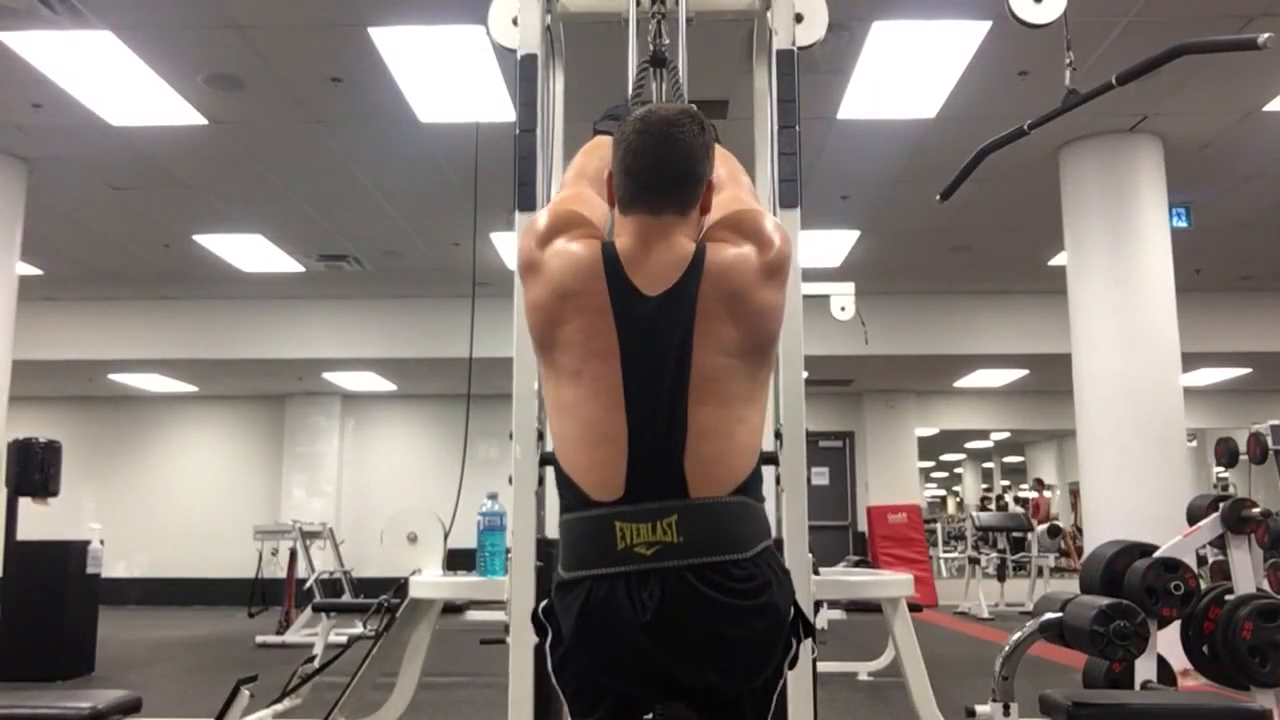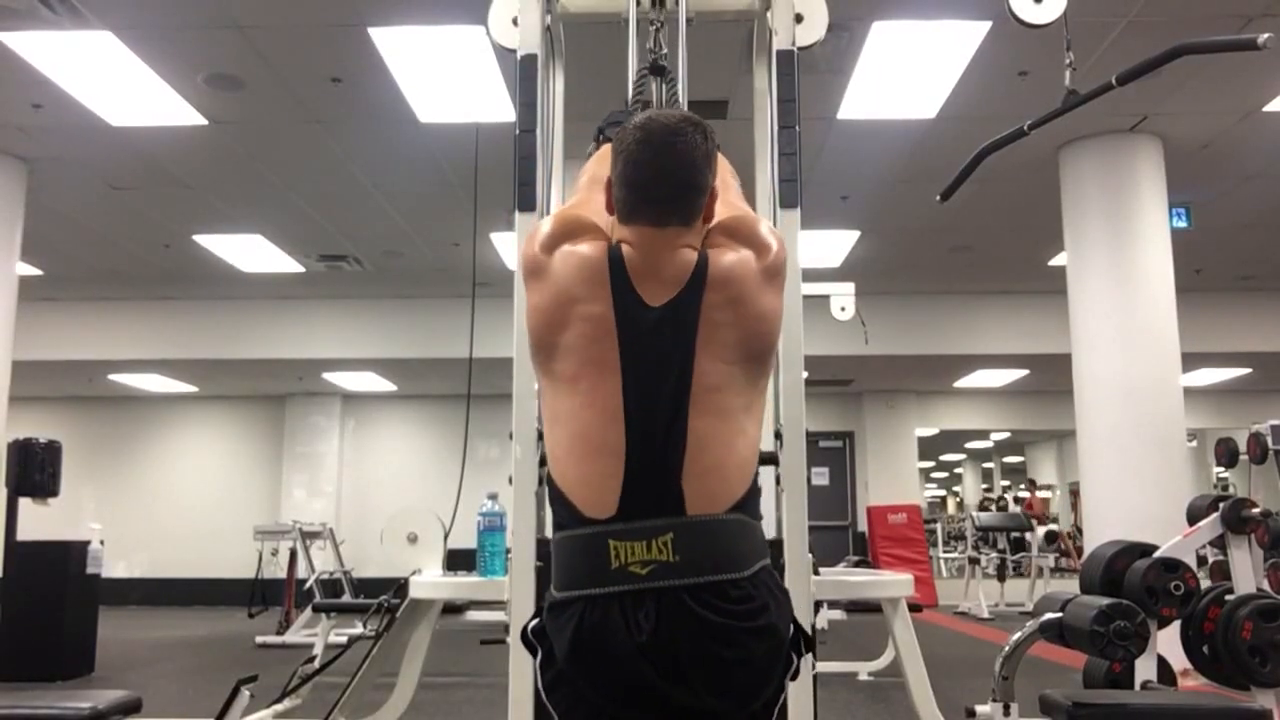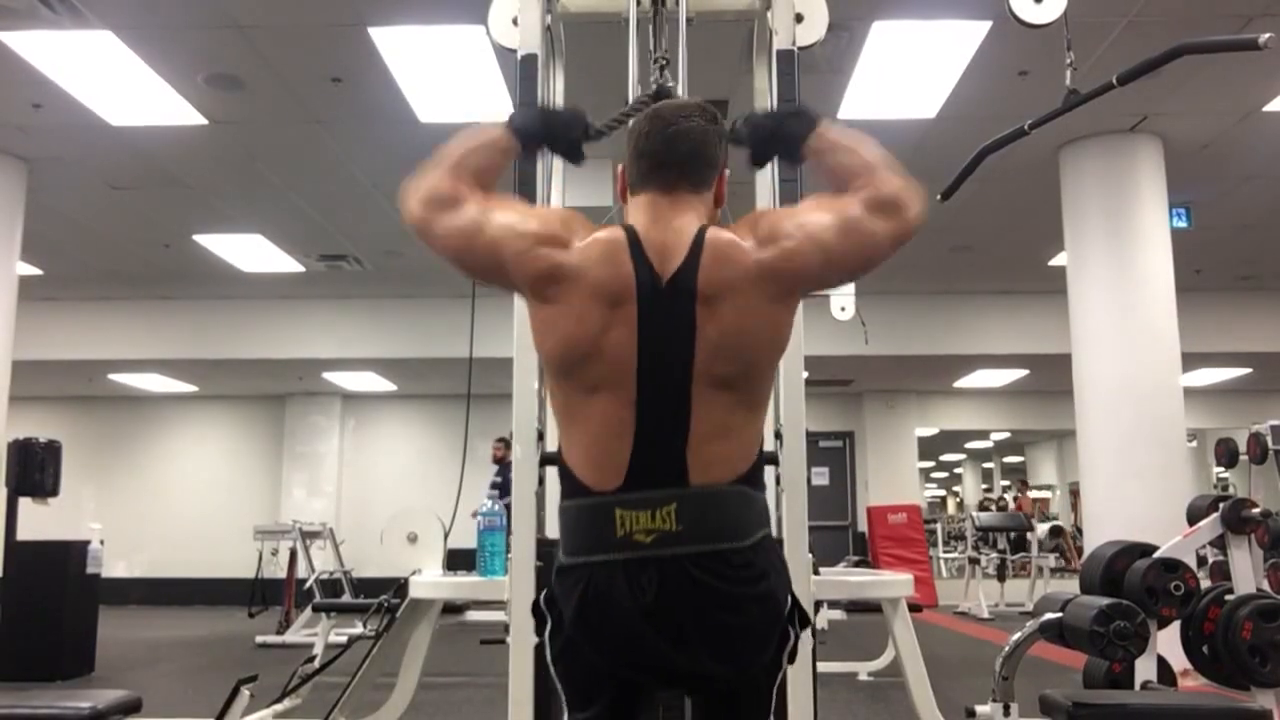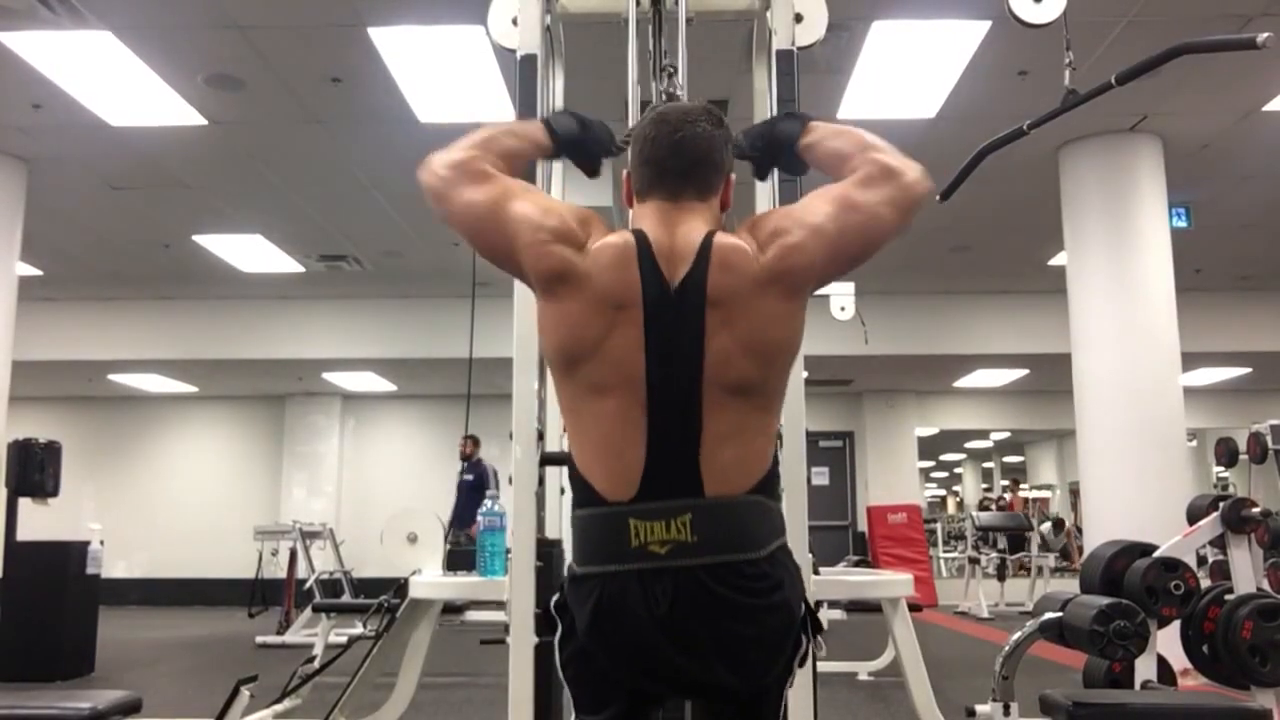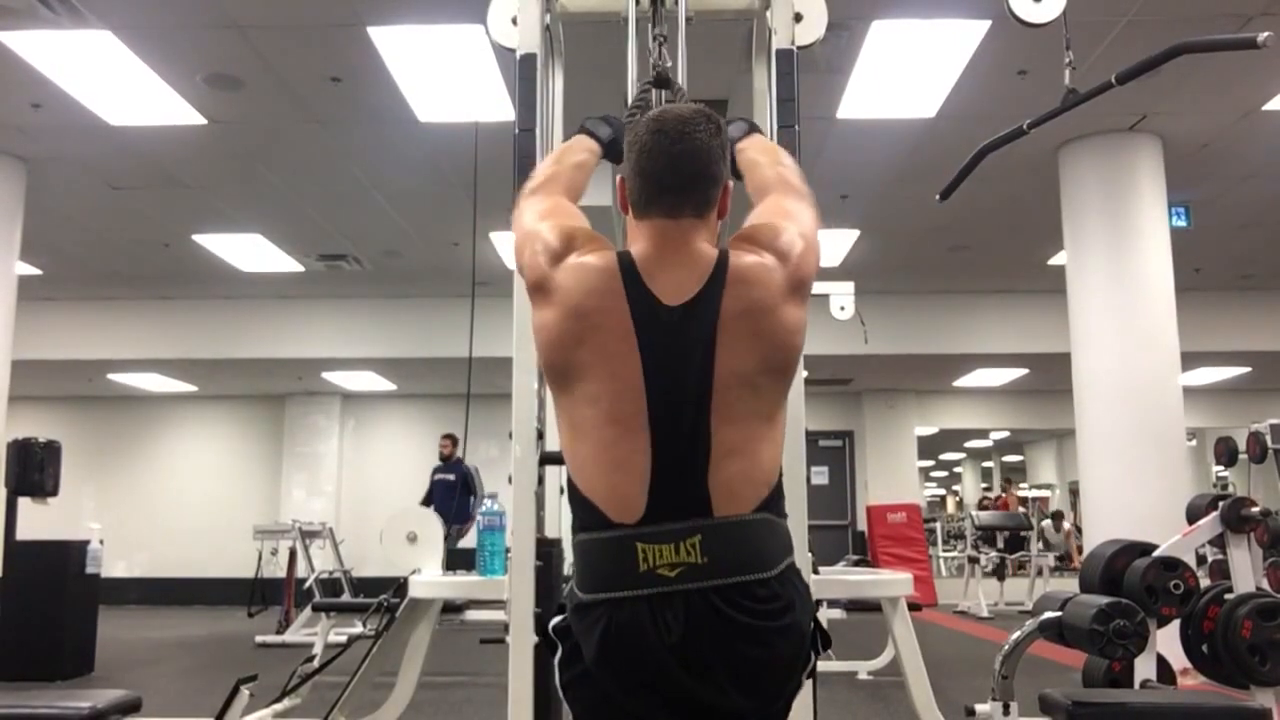
dt=0.3s
person 1, frame 1
left shoulder: (553, 263)
right shoulder: (754, 262)
left elbow: (578, 183)
right elbow: (732, 186)
left wrist: (608, 129)
right wrist: (697, 135)
left hip: (600, 600)
right hip: (733, 594)
person 1, frame 2
left shoulder: (556, 265)
right shoulder: (753, 267)
left elbow: (591, 190)
right elbow: (724, 194)
left wrist: (611, 140)
right wrist: (695, 152)
left hip: (594, 620)
right hip: (732, 615)
person 1, frame 3
left shoulder: (558, 260)
right shoulder: (769, 260)
left elbow: (426, 202)
right elbow: (898, 205)
left wrist: (525, 128)
right wrist: (805, 131)
left hip: (600, 590)
right hip: (735, 586)
person 1, frame 4
left shoulder: (568, 260)
right shoulder: (775, 262)
left elbow: (446, 174)
right elbow: (901, 180)
left wrist: (554, 132)
right wrist: (795, 132)
left hip: (613, 600)
right hip: (747, 593)
person 1, frame 5
left shoulder: (563, 278)
right shoulder: (775, 275)
left elbow: (541, 193)
right elbow: (785, 189)
left wrist: (594, 135)
right wrist: (743, 134)
left hip: (616, 625)
right hip: (754, 615)
